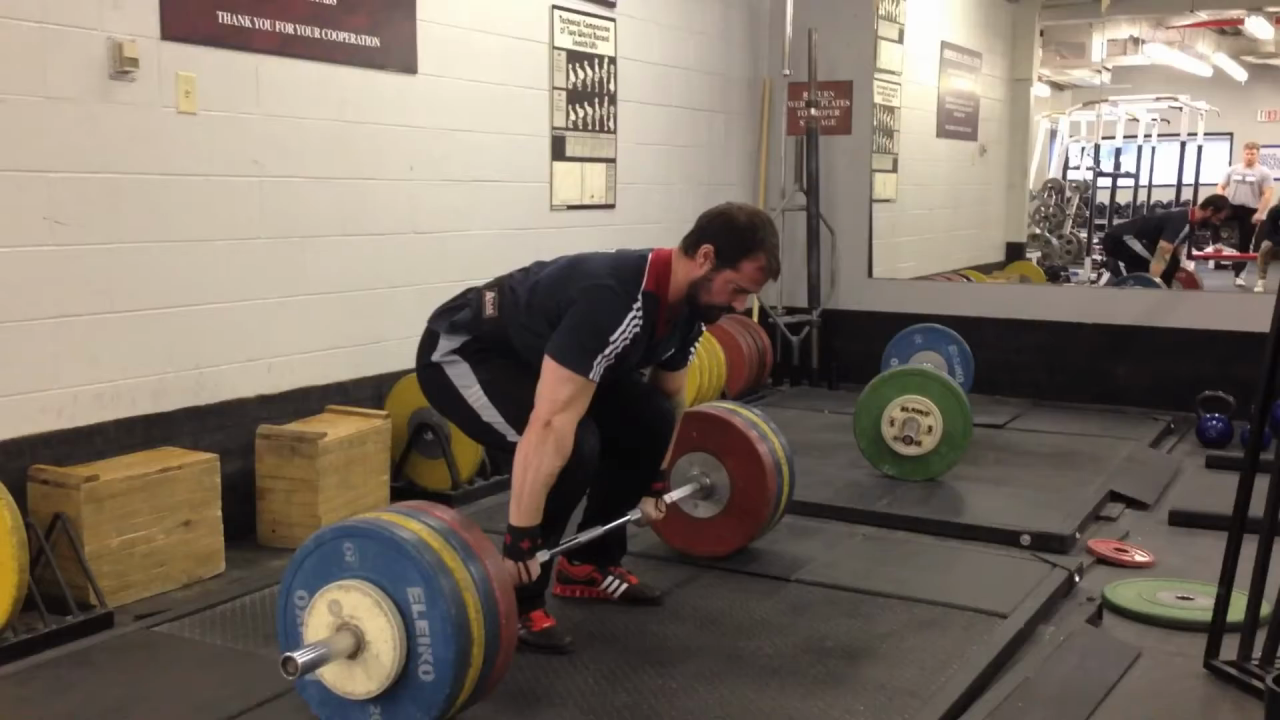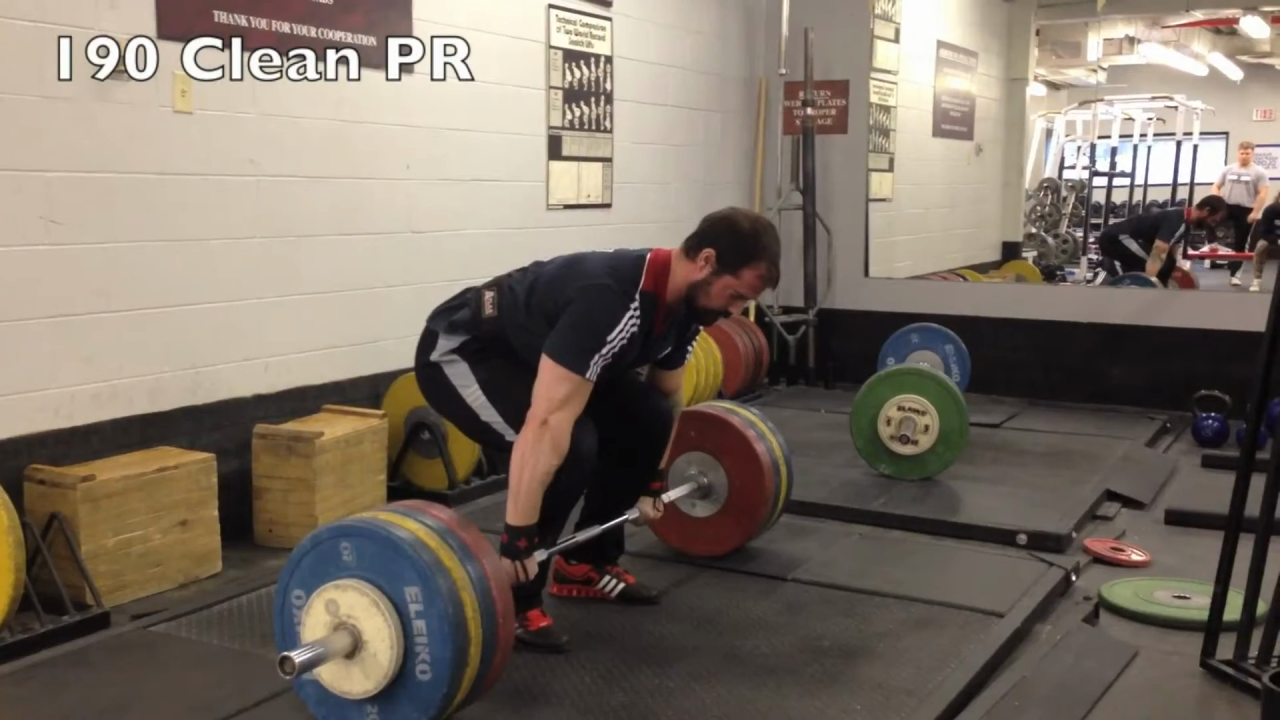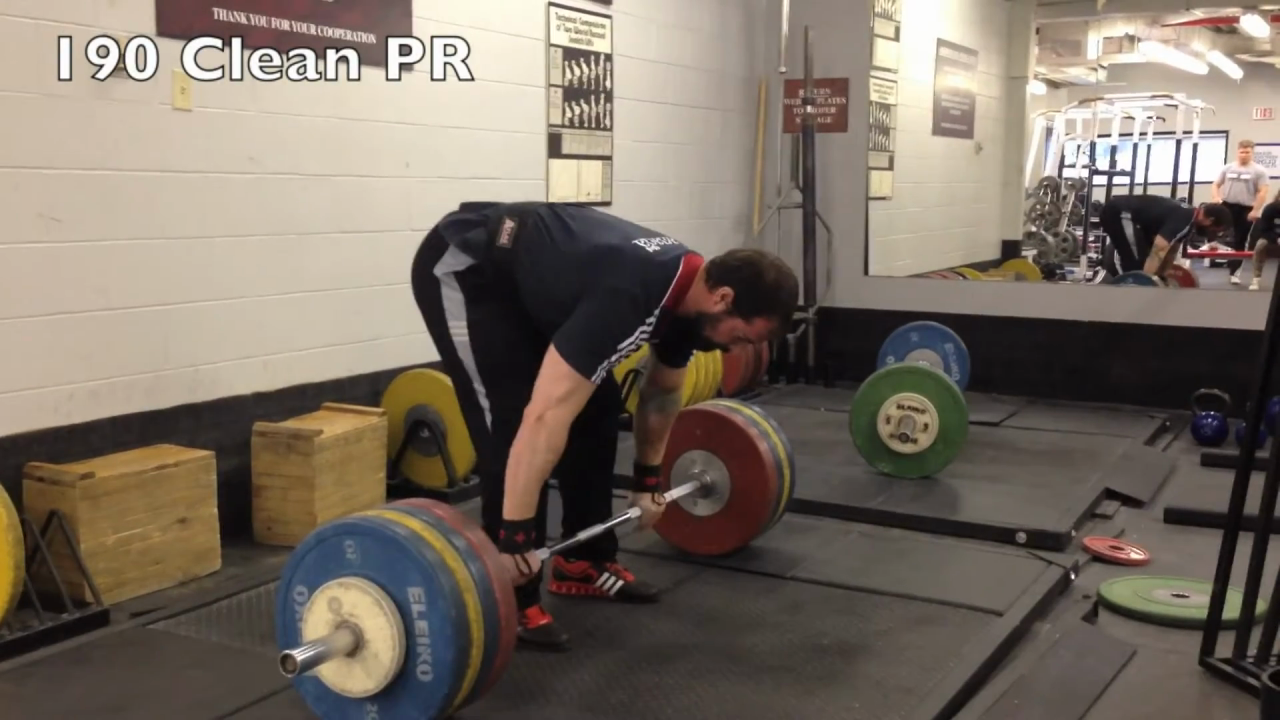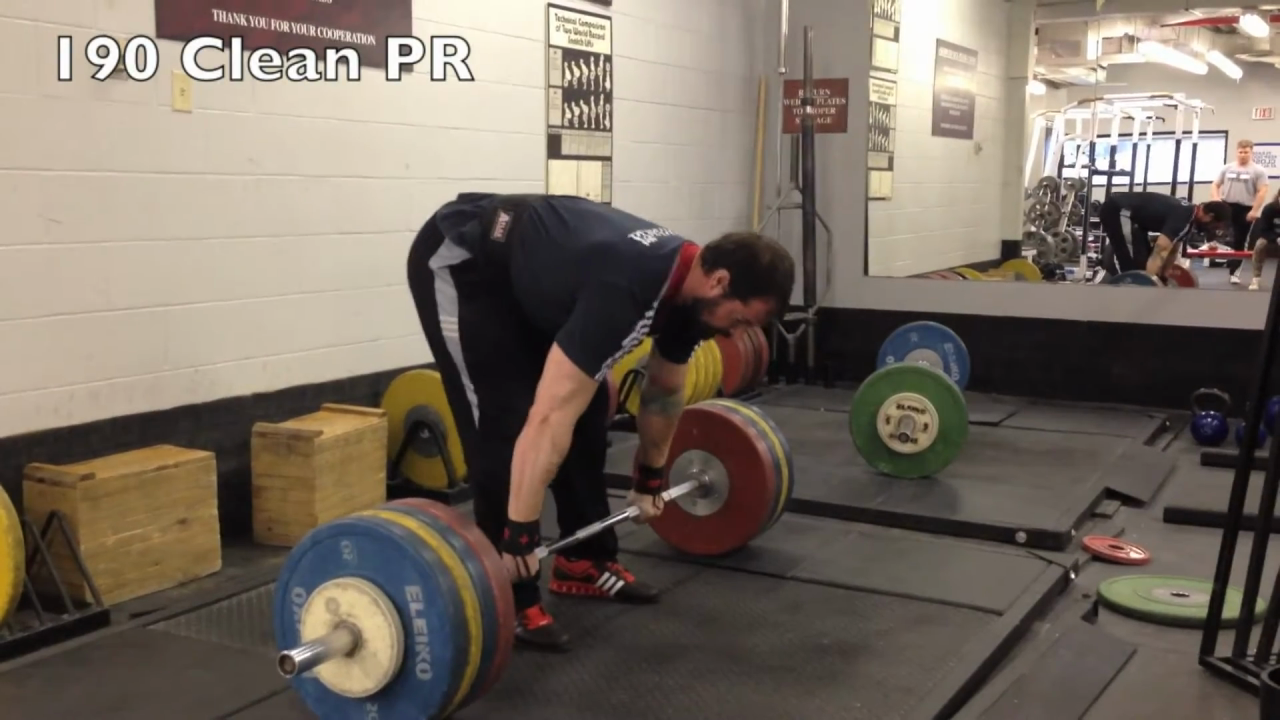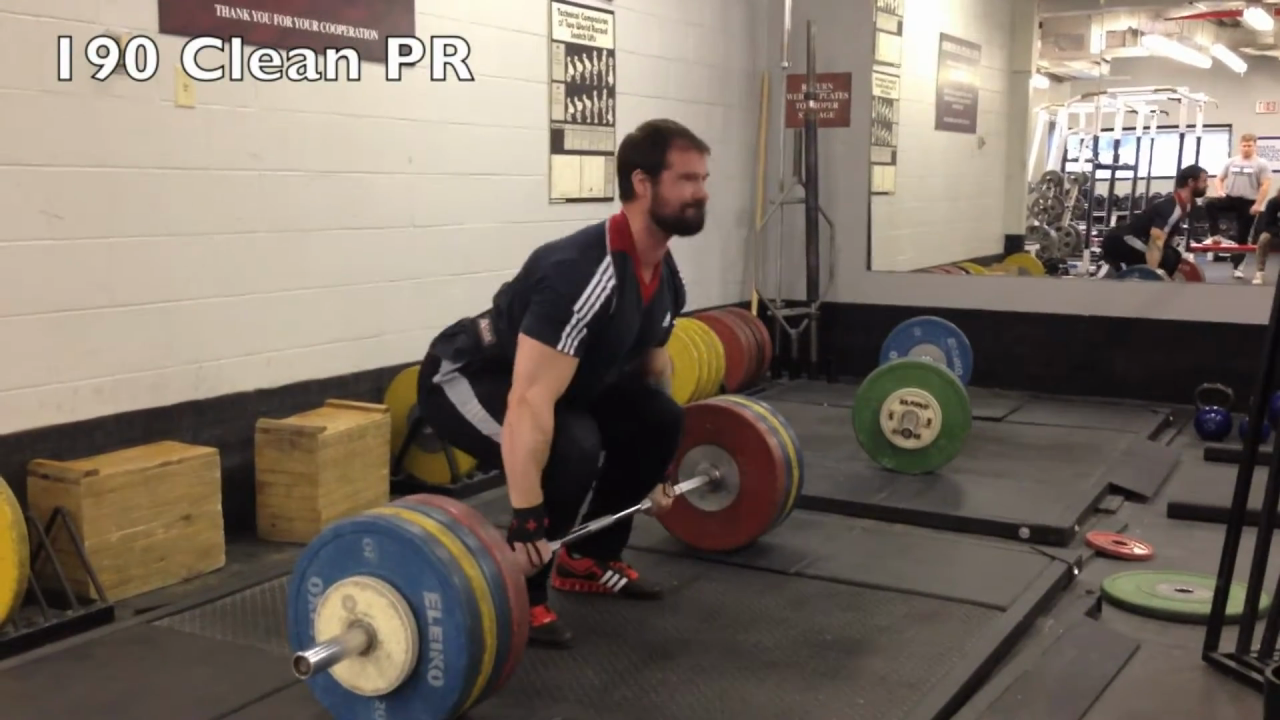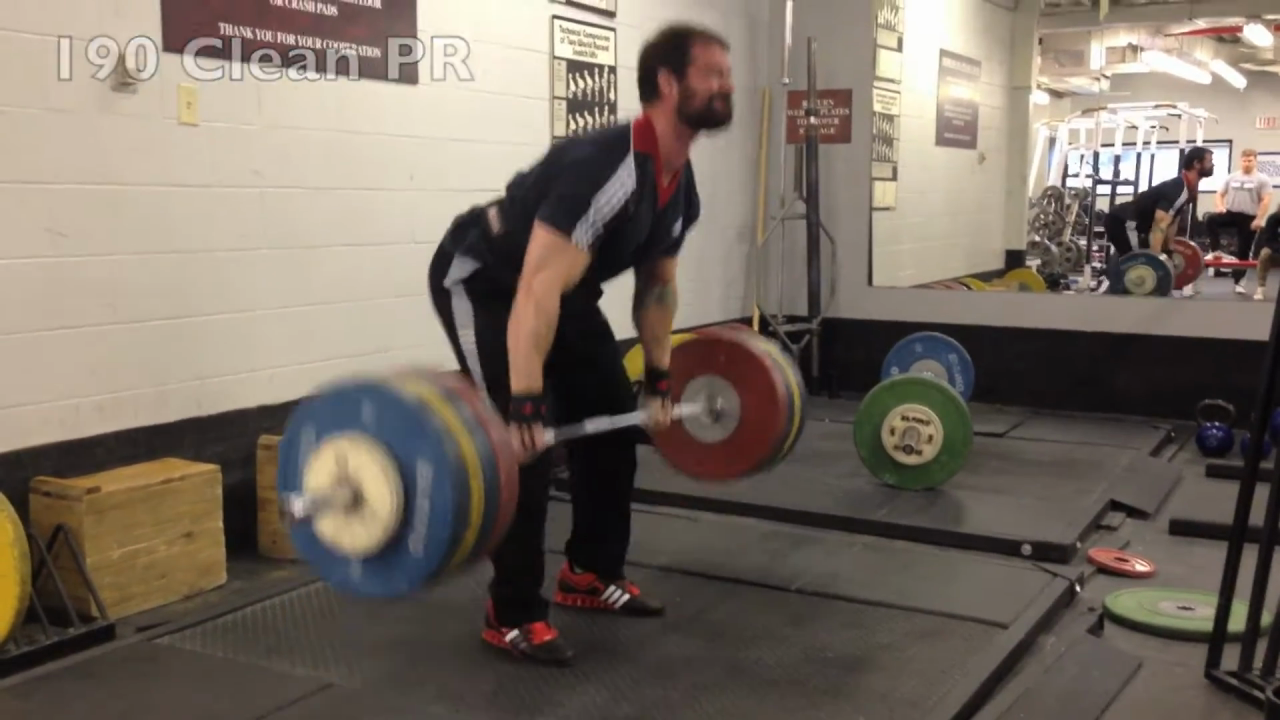
dt=0.7s
person 1, frame 1
left shoulder: (685, 304)
right shoulder: (612, 298)
left elbow: (669, 396)
right elbow: (551, 423)
left wrist: (654, 486)
right wrist: (519, 542)
left hip: (528, 352)
right hip: (461, 353)
left knee: (649, 419)
right knee: (575, 447)
left ankle: (588, 564)
right ankle: (513, 598)
person 1, frame 2
left shoulder: (682, 305)
right shoulder: (609, 298)
left elbow: (666, 394)
right elbow: (547, 423)
left wrist: (652, 484)
right wrist: (517, 541)
left hip: (525, 350)
right hip: (459, 352)
left knee: (647, 418)
right knee: (572, 446)
left ankle: (585, 562)
right ankle: (511, 600)
person 1, frame 3
left shoulder: (689, 285)
right shoulder: (628, 296)
left elbow: (662, 391)
right elbow: (546, 417)
left wrist: (648, 480)
right wrist: (515, 535)
left hip: (525, 272)
right hip: (463, 266)
left knee: (597, 407)
right knee: (512, 420)
left ankle: (583, 561)
person 1, frame 4
left shoulder: (685, 280)
right shoulder: (626, 290)
left elbow: (664, 390)
right elbow: (549, 417)
left wrist: (650, 479)
right wrist: (520, 535)
left hip: (522, 270)
right hip: (460, 261)
left knee: (586, 406)
right knee: (504, 421)
left ankle: (584, 560)
right ankle: (507, 598)
person 1, frame 5
left shoulder: (665, 278)
right shoulder: (583, 274)
left elbow: (653, 370)
right elbow: (530, 404)
left wrist: (656, 473)
right wrist: (527, 523)
right hip: (465, 378)
left knee: (661, 419)
right knee: (572, 447)
left ankle: (589, 559)
person 1, frame 6
left shoulder: (681, 188)
right shoulder: (606, 167)
left elbow: (657, 286)
right elbow: (538, 290)
left wrist: (659, 381)
right wrist: (522, 406)
left hip: (563, 284)
right hip: (480, 279)
left knee: (611, 418)
right knee: (523, 442)
left ankle: (591, 571)
right ankle: (512, 616)
